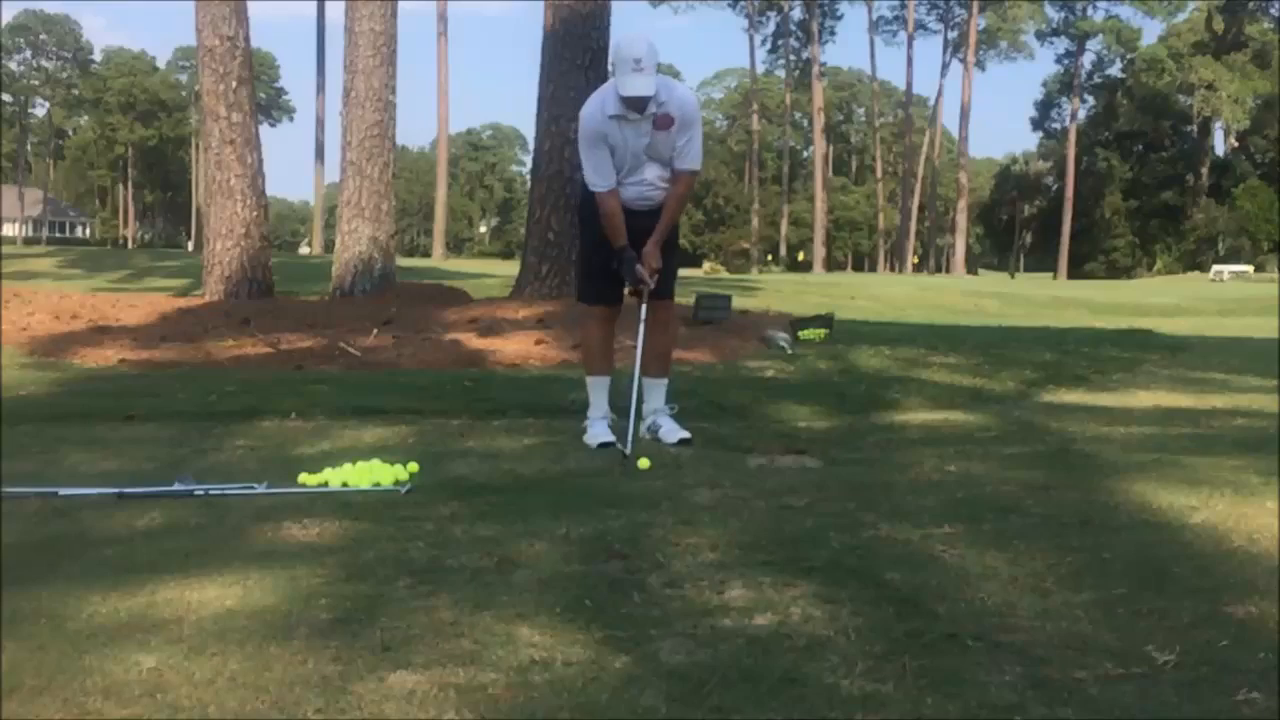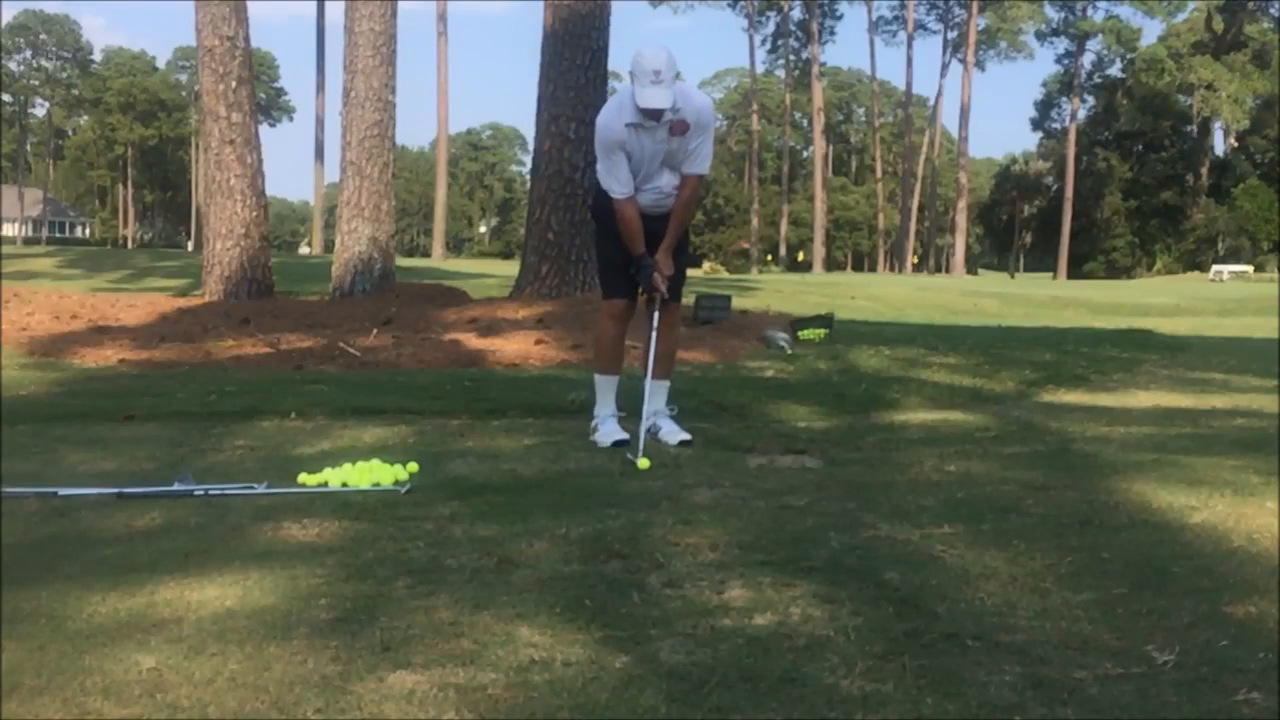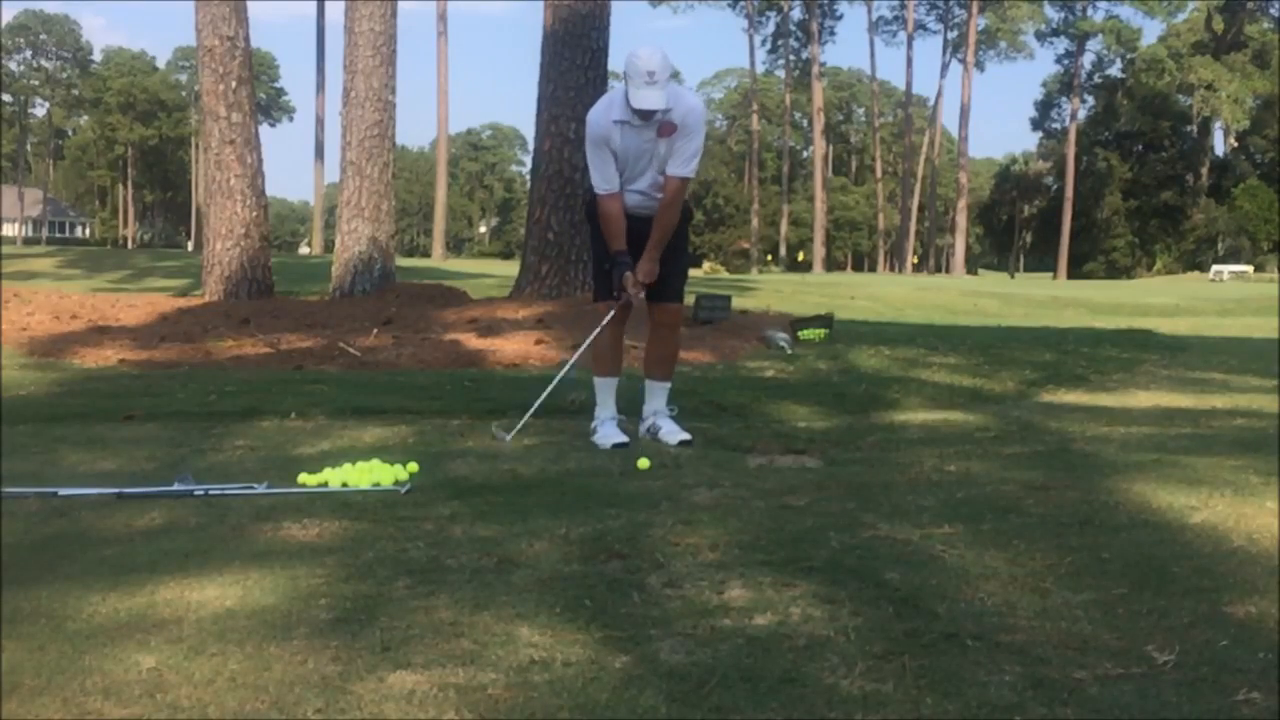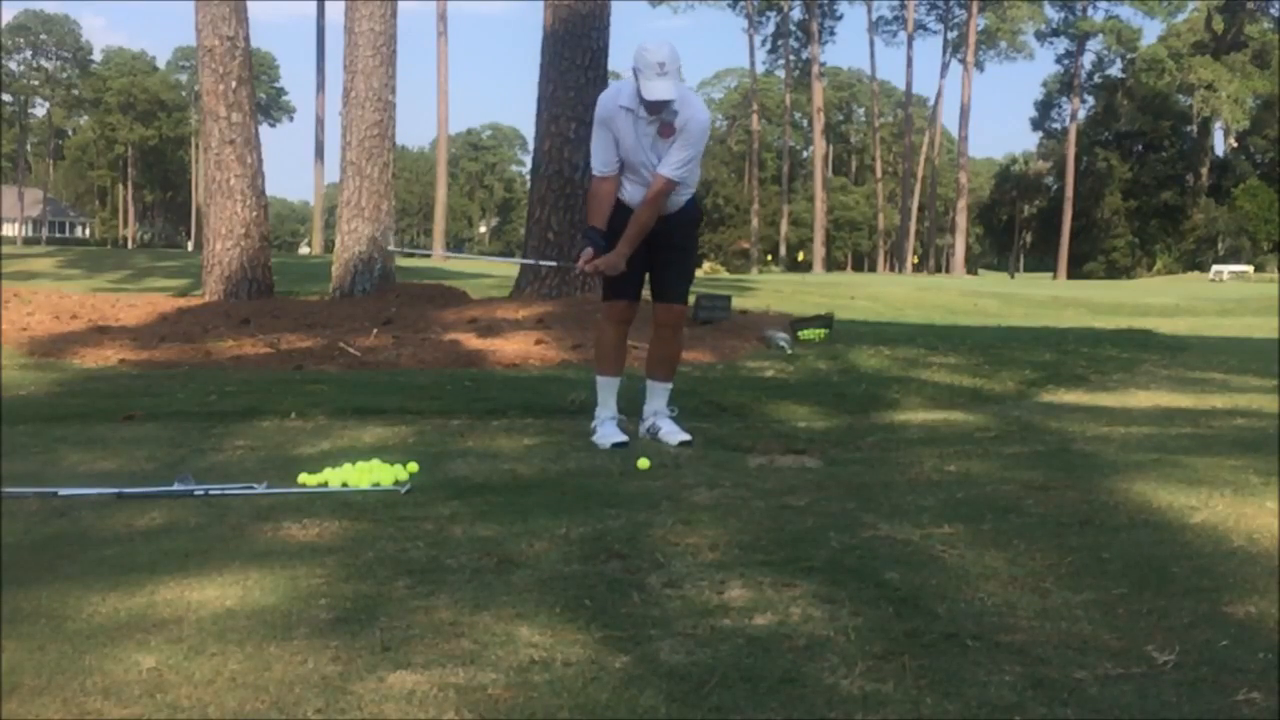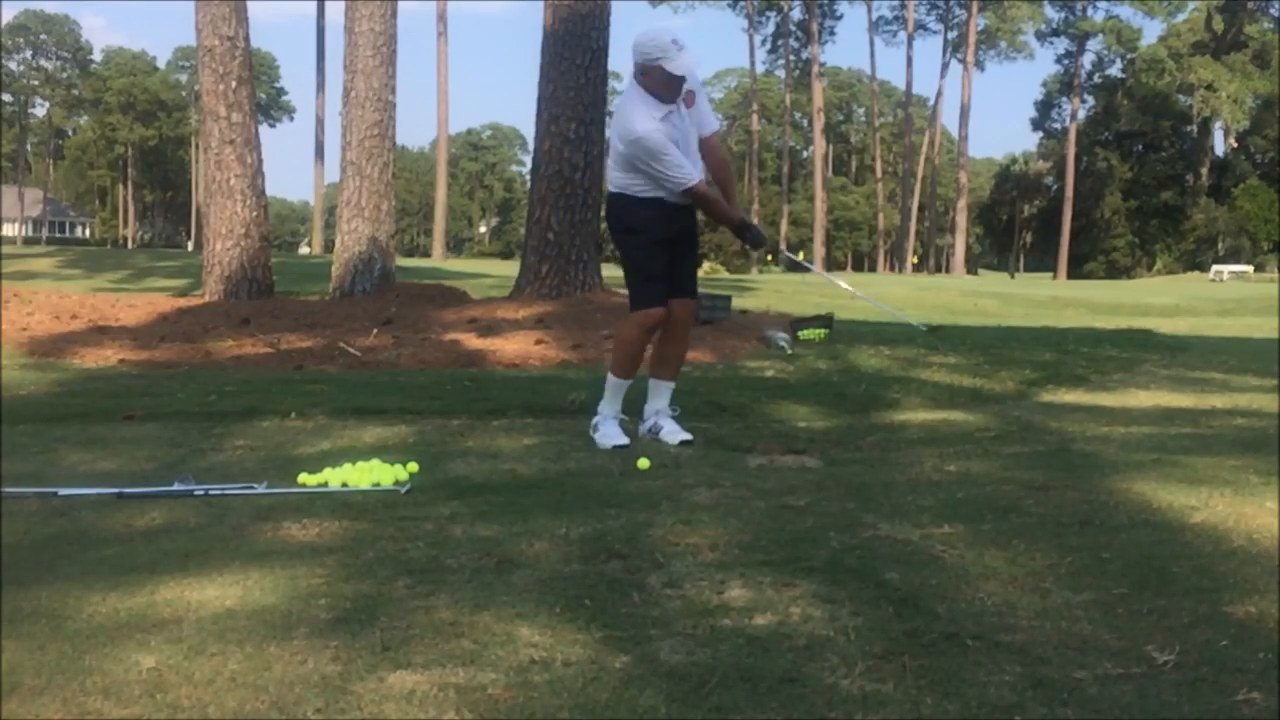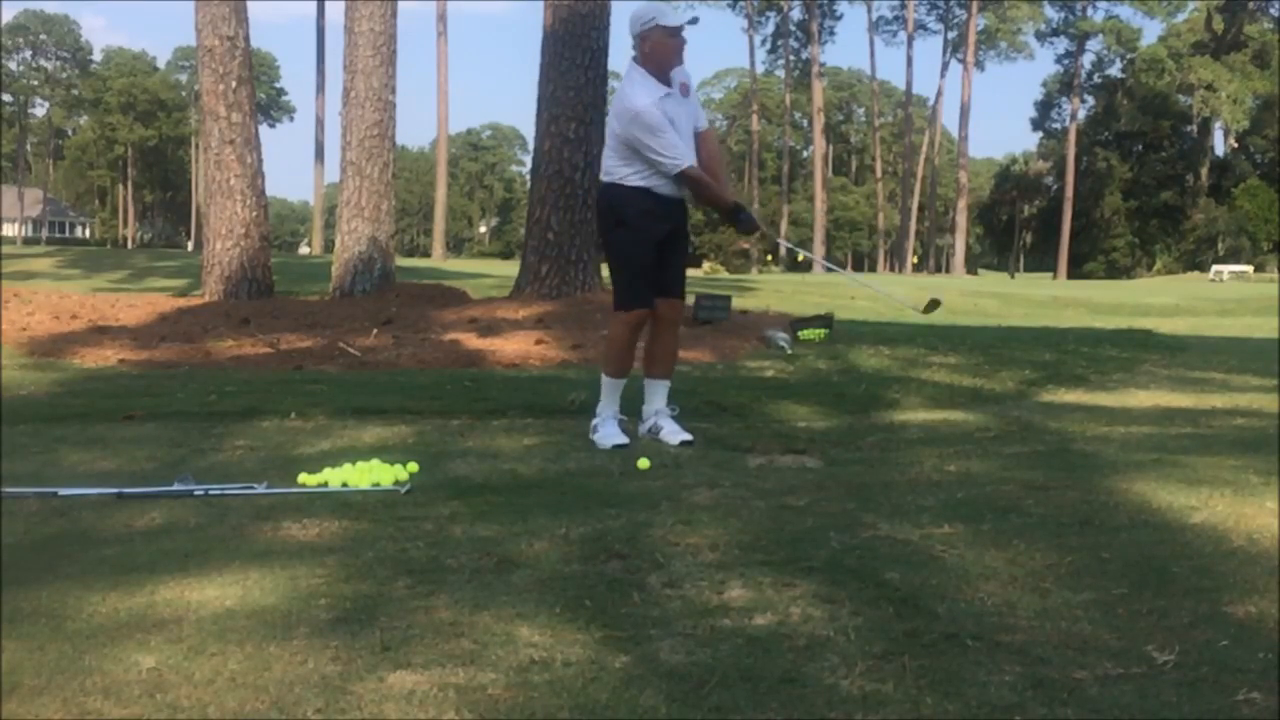
dt=0.4s
person 1, frame 1
left shoulder: (683, 102)
right shoulder: (594, 114)
left elbow: (684, 179)
right elbow: (605, 193)
left wrist: (655, 245)
right wrist: (624, 255)
left hip: (660, 211)
right hip: (605, 211)
left knee: (661, 309)
right knee: (600, 310)
left ankle: (655, 413)
right ankle: (598, 415)
person 1, frame 2
left shoulder: (699, 108)
right shoulder: (611, 121)
left elbow: (691, 185)
right elbow: (623, 200)
left wrist: (666, 252)
right wrist: (642, 263)
left hip: (671, 214)
right hip: (618, 212)
left knee: (668, 310)
right knee: (617, 307)
left ankle: (656, 413)
right ankle: (605, 414)
person 1, frame 3
left shoulder: (689, 110)
right shoulder: (601, 118)
left elbow: (674, 190)
right elbow: (609, 196)
left wrist: (651, 258)
right wrist: (621, 262)
left hip: (667, 217)
right hip: (614, 215)
left knee: (669, 314)
right knee: (612, 309)
left ankle: (655, 413)
right ankle: (605, 416)
person 1, frame 4
left shoulder: (694, 115)
right shoulder: (610, 104)
left elbow: (660, 191)
right elbow: (605, 178)
left wrist: (622, 252)
right wrist: (594, 237)
left hip: (676, 217)
right hip: (624, 212)
left knee: (671, 315)
right knee: (618, 310)
left ankle: (656, 414)
right ankle: (606, 416)
person 1, frame 5
left shoulder: (684, 83)
right shoulder: (640, 127)
left elbow: (710, 145)
right elbow: (696, 187)
left wrist: (733, 209)
right wrist: (741, 226)
left hip: (682, 211)
right hip: (640, 214)
left knee: (683, 313)
right knee: (650, 313)
left ankle: (656, 413)
right ankle: (607, 414)
person 1, frame 6
left shoulder: (678, 75)
right shoulder: (639, 104)
left elbow: (704, 138)
right elbow: (688, 172)
left wrist: (727, 198)
right wrist: (733, 210)
left hip: (669, 206)
right hip: (630, 208)
left knee: (670, 310)
right knee: (635, 311)
left ankle: (655, 413)
right ankle: (605, 416)
